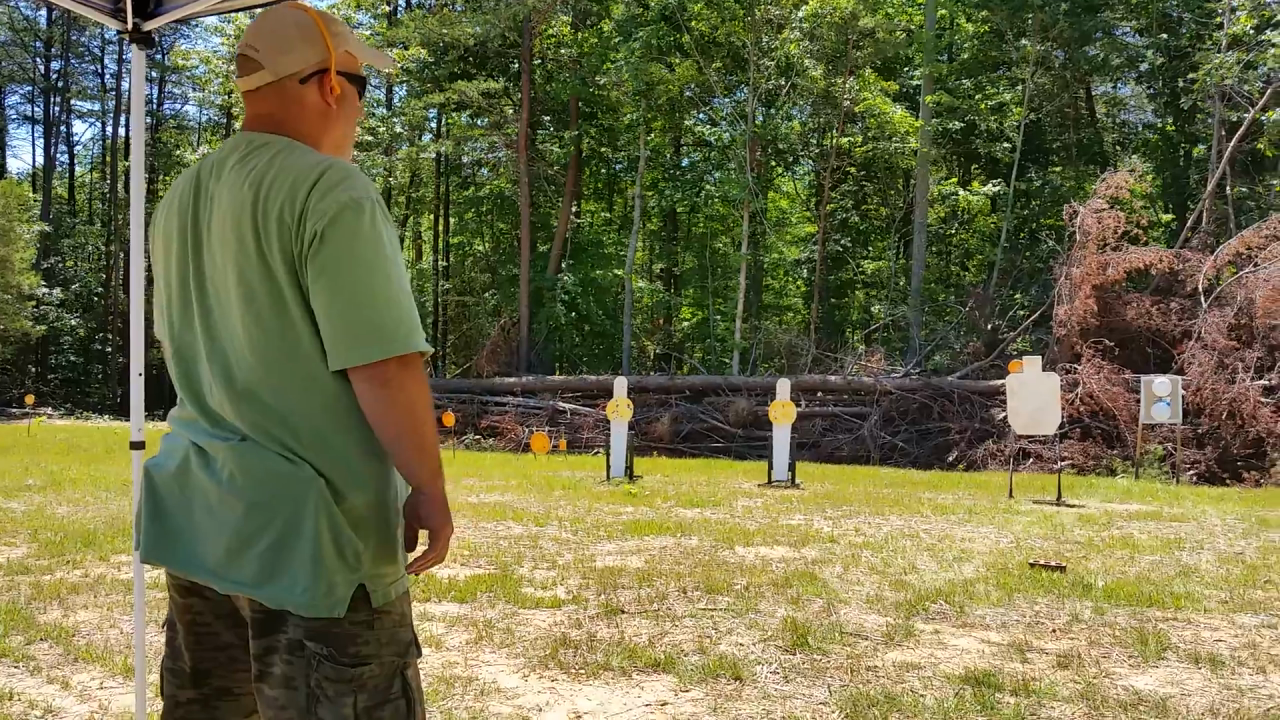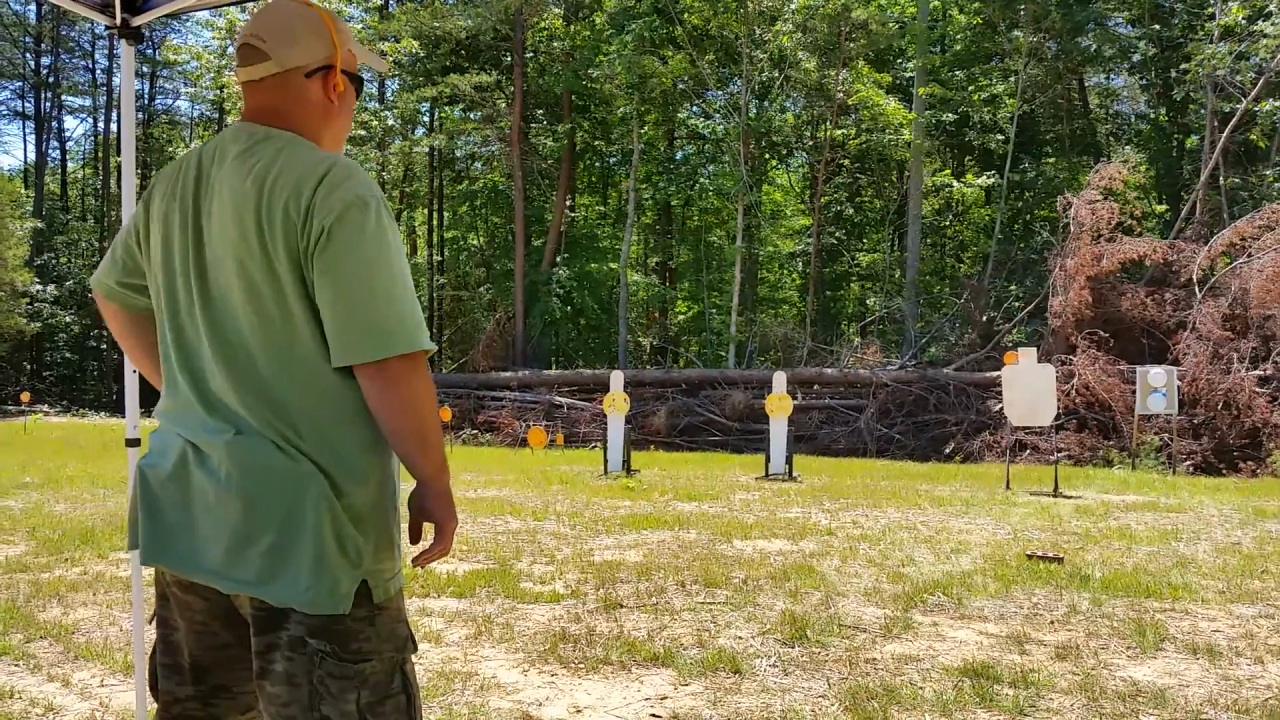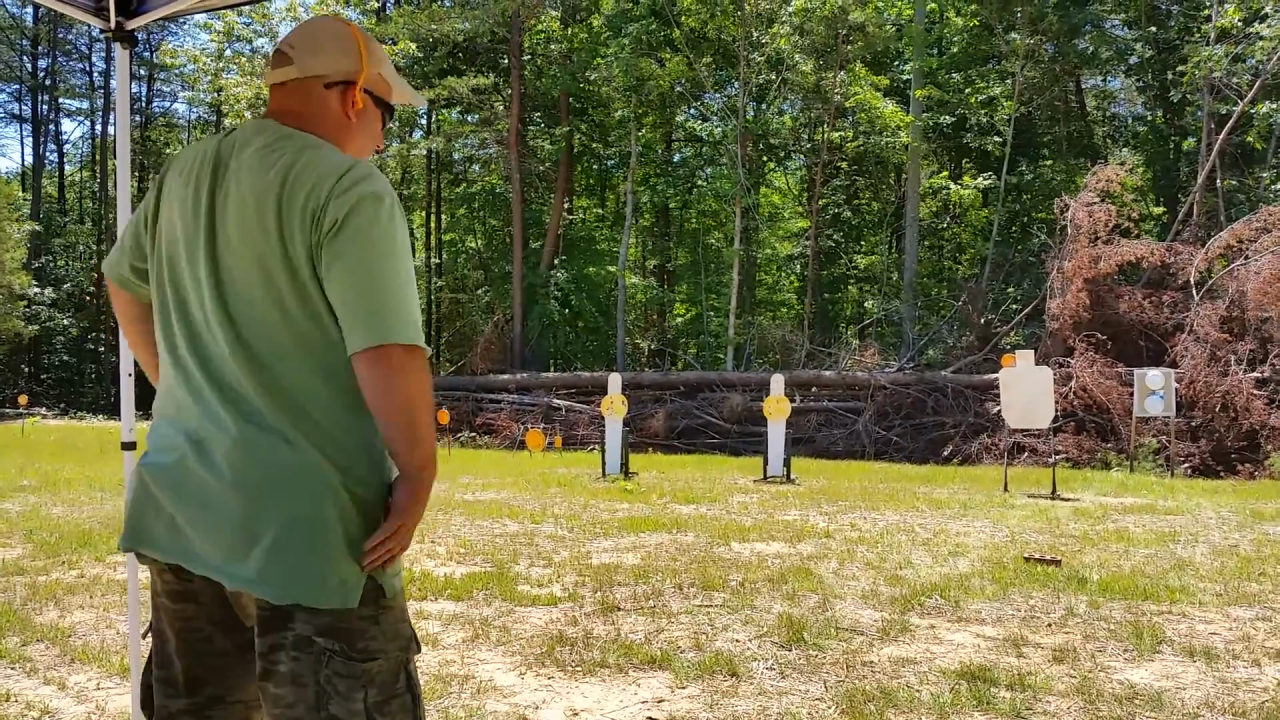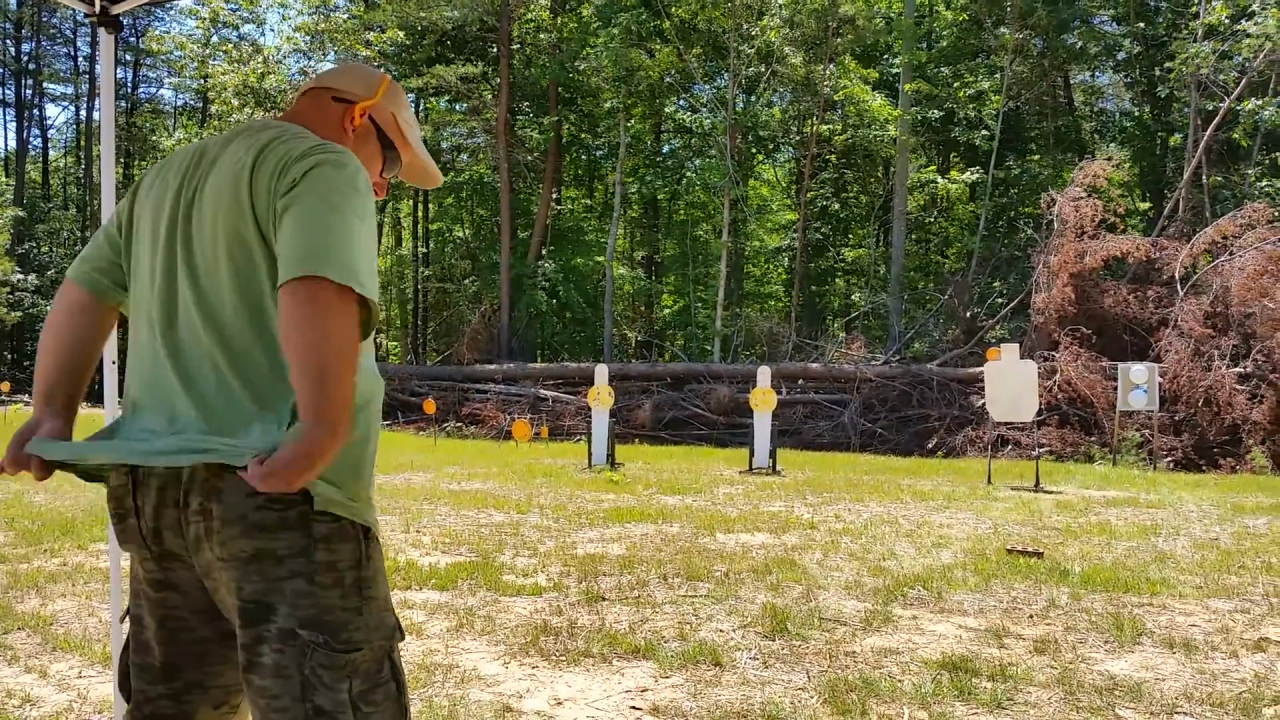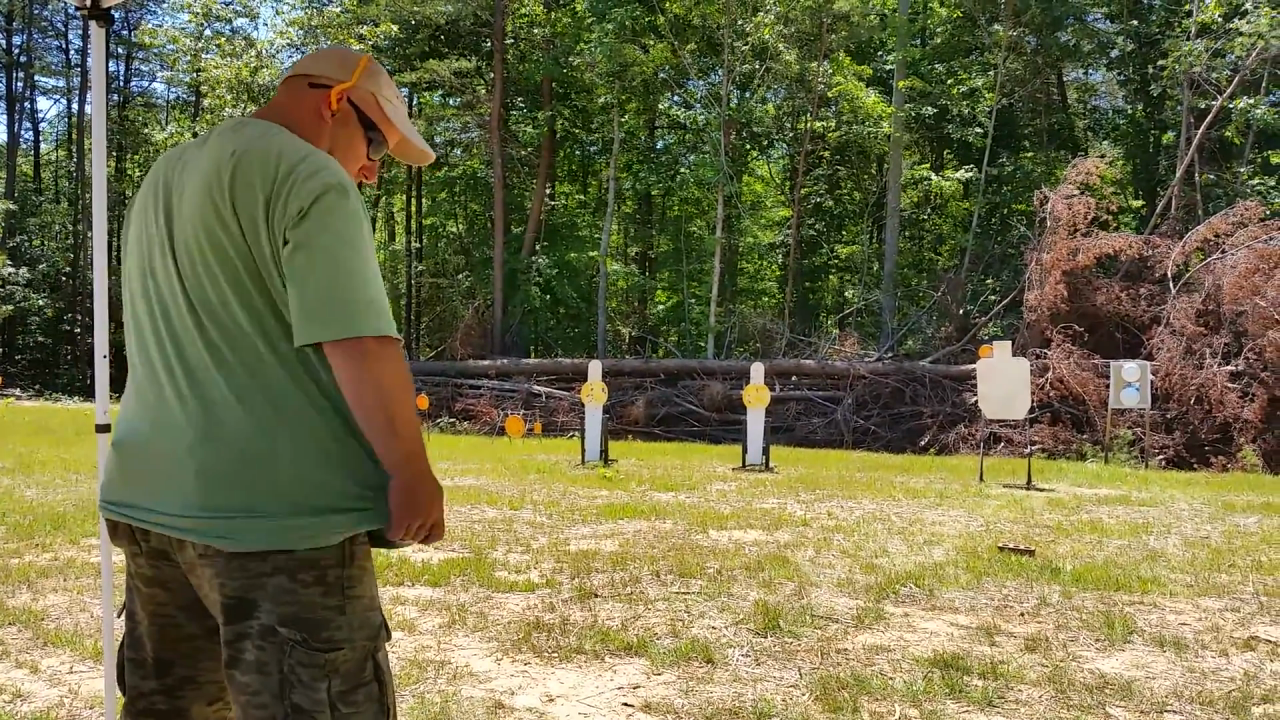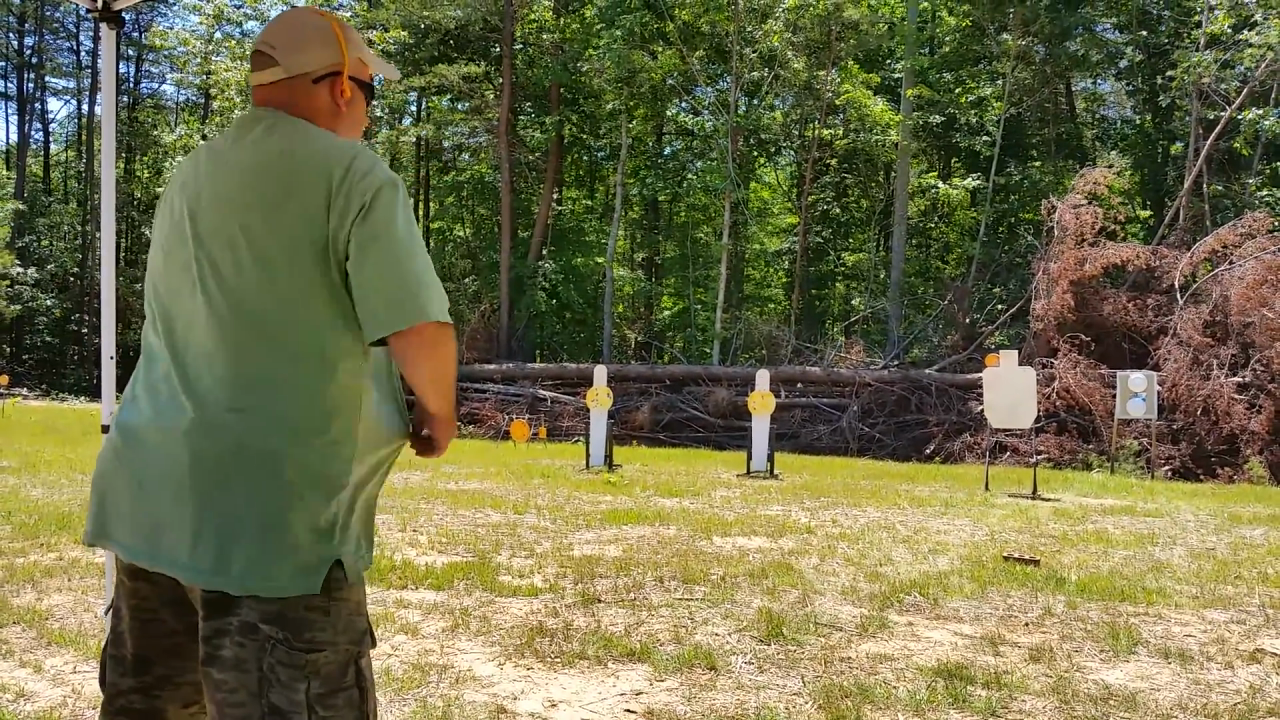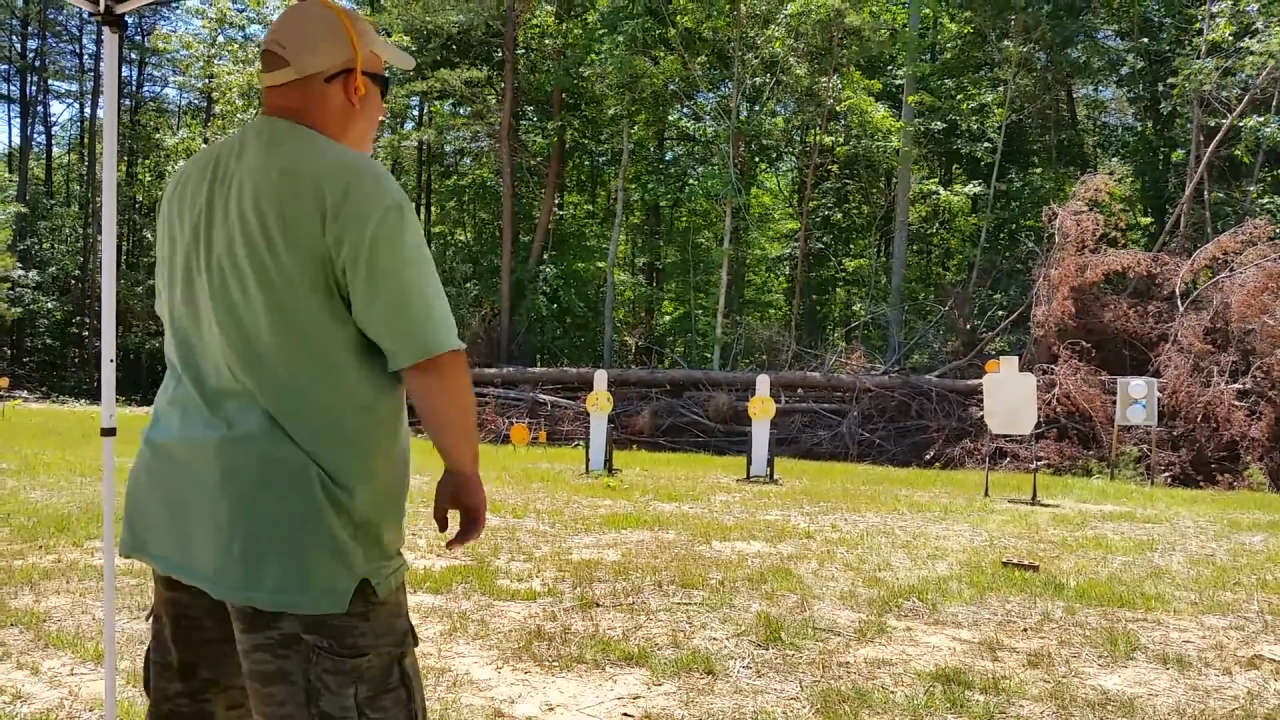
dt=0.7s
person 1, frame 1
left shoulder: (181, 196)
right shoulder: (332, 191)
right elbow: (384, 365)
right wrist: (429, 489)
left hip: (198, 516)
right hip: (311, 529)
person 1, frame 2
left shoulder: (172, 185)
right shoulder: (333, 188)
left elbow: (114, 292)
right elbow: (388, 361)
right wrist: (434, 483)
left hip: (188, 514)
right hip: (307, 527)
person 1, frame 3
left shoulder: (184, 174)
right shoulder: (348, 188)
left elbow: (126, 282)
right elbow: (387, 351)
right wrist: (419, 470)
left hip: (182, 506)
right hip: (306, 520)
person 1, frame 4
left shoulder: (171, 174)
right shoulder: (323, 169)
left elbow: (86, 293)
right elbow: (319, 297)
right wrist: (319, 436)
left hip: (158, 494)
right hip: (278, 501)
person 1, frame 5
left shoulder: (166, 175)
right shoulder: (309, 179)
right elbow: (358, 344)
right wrist: (411, 473)
left hip: (152, 494)
right hip: (273, 507)
person 1, frame 6
left shoulder: (193, 173)
right shoulder: (350, 176)
right elbow: (418, 332)
right wrist: (439, 410)
left hip: (149, 487)
right hip: (269, 505)
person 1, frame 7
left shoulder: (189, 182)
right shoulder: (357, 190)
right elbow: (428, 358)
right wrist: (464, 473)
left hip: (184, 499)
right hip: (300, 515)
